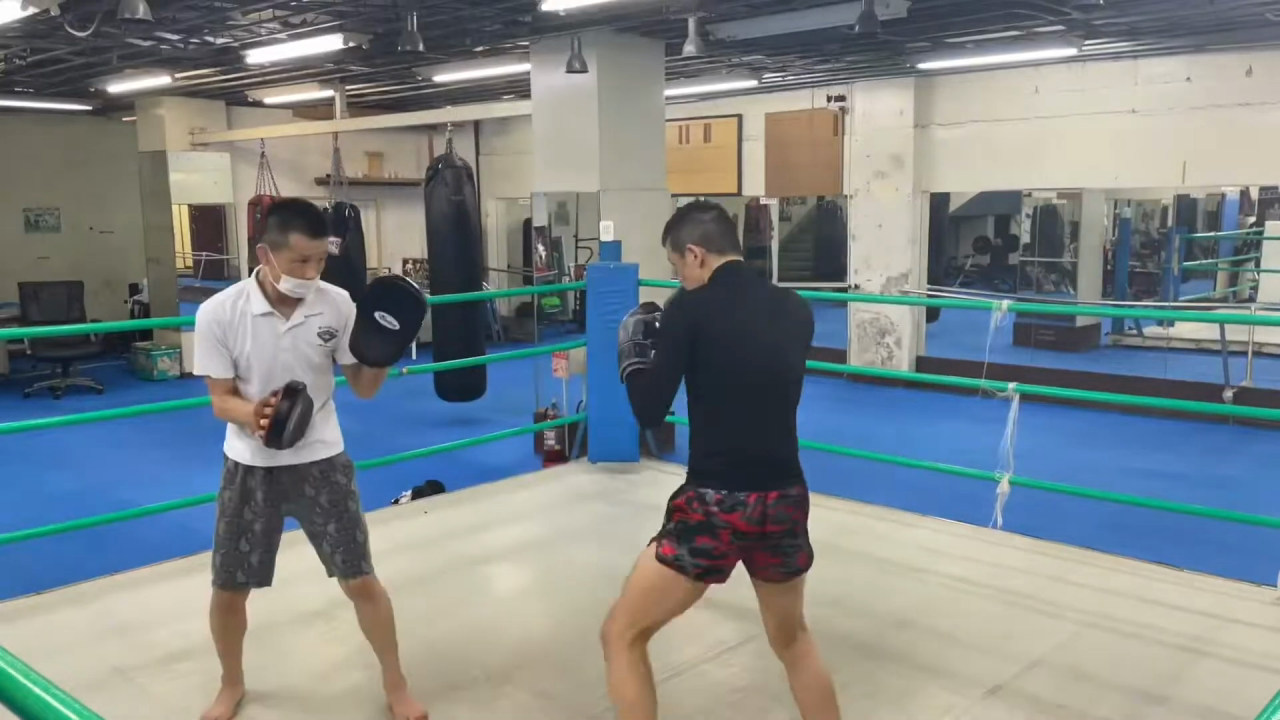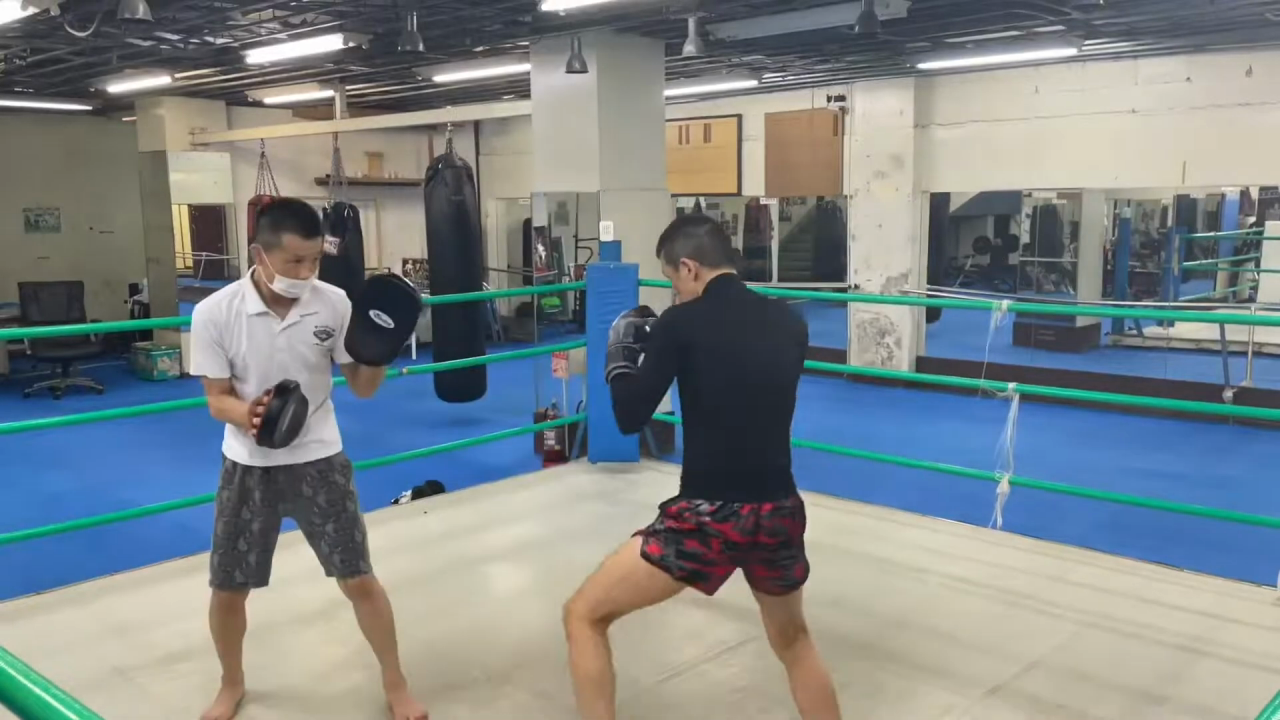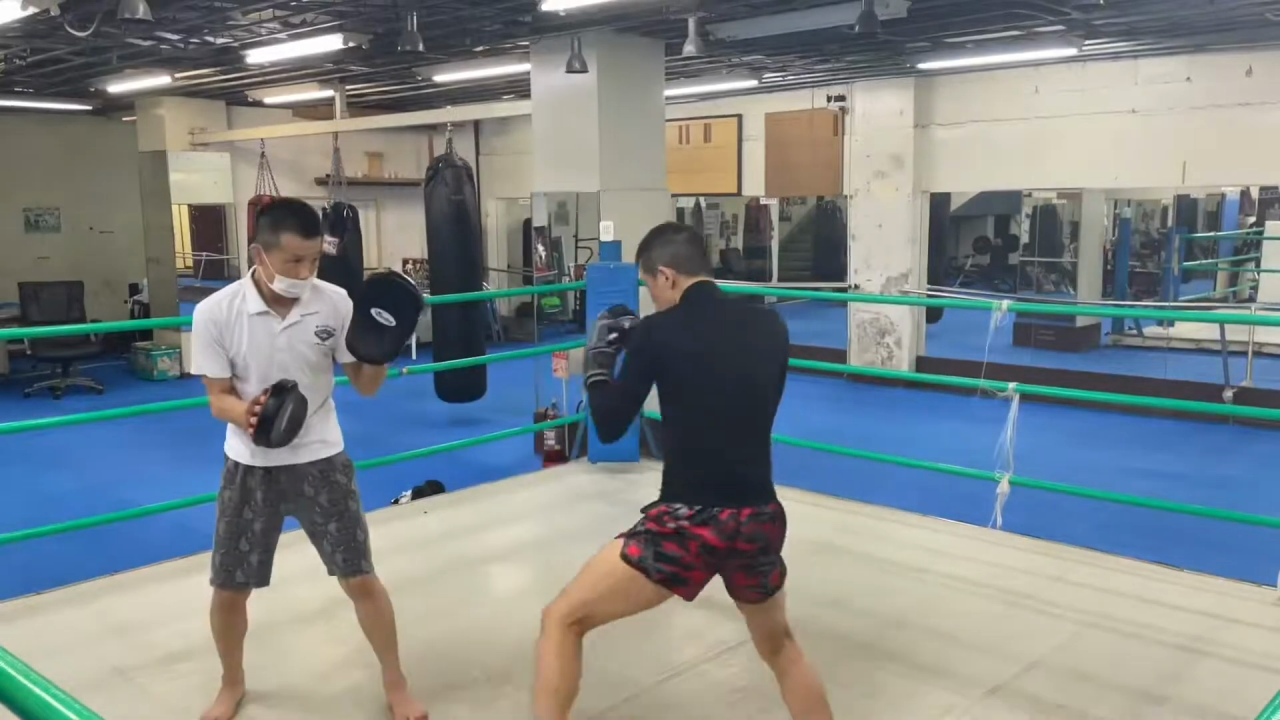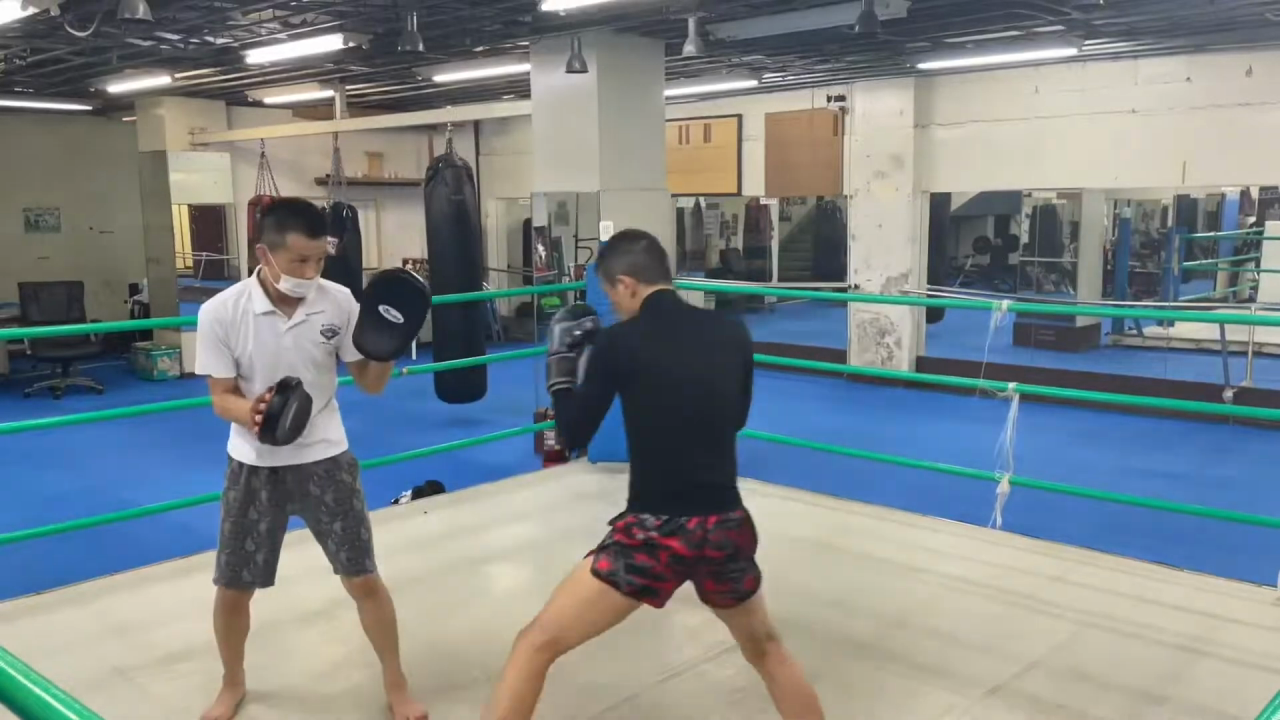
dt=0.1s
person 1, frame 1
left shoulder: (336, 304)
right shoulder: (219, 313)
left elbow: (363, 387)
right elbow: (222, 399)
right wrist: (253, 416)
left hip: (321, 461)
right hip: (251, 467)
left knee: (360, 581)
right knee: (228, 590)
person 1, frame 2
left shoulder: (332, 303)
right shoulder: (215, 313)
left elbow: (361, 386)
right elbow: (217, 398)
right wrist: (247, 415)
left hip: (319, 461)
right hip: (249, 467)
left knee: (359, 580)
right knee: (227, 590)
person 1, frame 3
left shoulder: (333, 302)
right shoulder: (216, 313)
left elbow: (364, 384)
right elbow: (218, 397)
right wrist: (246, 413)
left hip: (321, 459)
right hip: (251, 466)
left knee: (360, 580)
right knee: (228, 588)
person 1, frame 4
left shoulder: (338, 302)
right shoulder: (221, 313)
left elbow: (370, 382)
right elbow: (222, 397)
right wrist: (250, 412)
left hip: (326, 459)
right hip: (256, 466)
left knee: (363, 579)
right knee: (232, 588)
person 2, frame 1
left shoulder: (690, 310)
right shoulder: (794, 308)
left elbow: (649, 411)
left wrist: (633, 350)
left hip: (714, 506)
right hip: (784, 499)
left knee: (621, 634)
right knee: (790, 640)
person 2, frame 2
left shoulder: (682, 324)
right shoulder: (790, 321)
left elbow: (630, 417)
left wrist: (621, 352)
left hip: (707, 516)
right hip: (779, 512)
left knee: (582, 613)
right knee: (793, 641)
person 2, frame 3
left shoulder: (657, 333)
right shoulder: (770, 326)
left elbow: (609, 425)
left wrist: (601, 354)
left hip: (685, 522)
right hip: (758, 519)
left knee: (561, 620)
right knee: (777, 645)
person 2, frame 4
left shoulder: (617, 342)
right shoulder: (732, 334)
left elbow: (574, 435)
left wrist: (563, 360)
left hip: (653, 532)
right hip: (726, 527)
left knee: (534, 647)
right knee: (765, 648)
